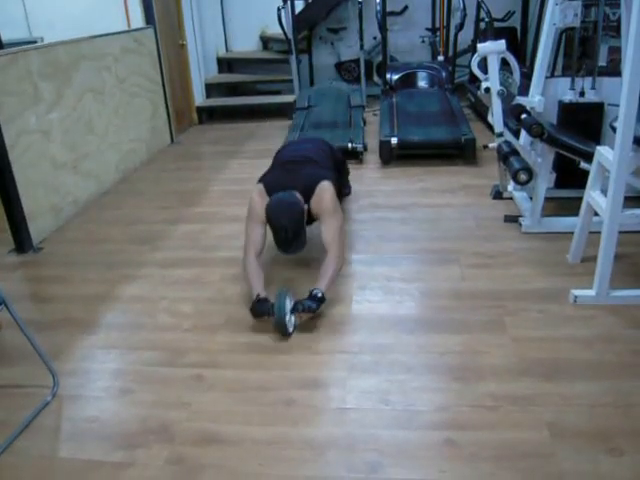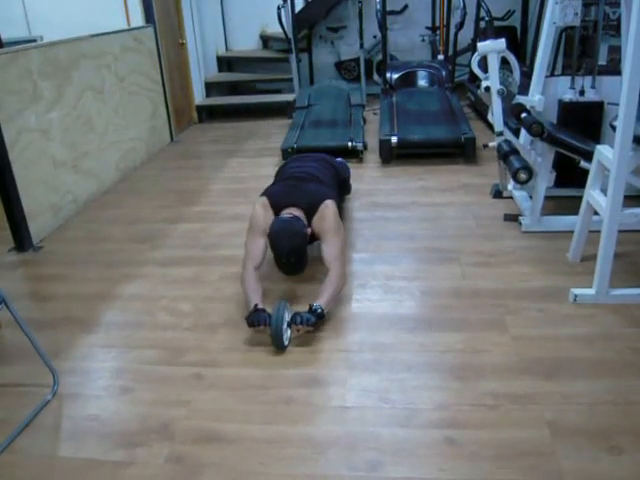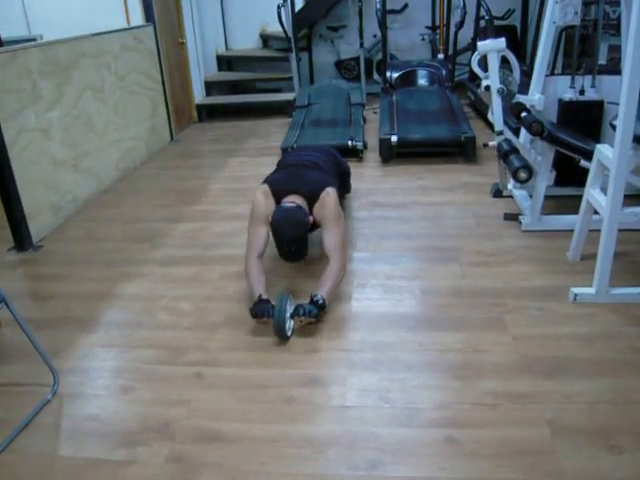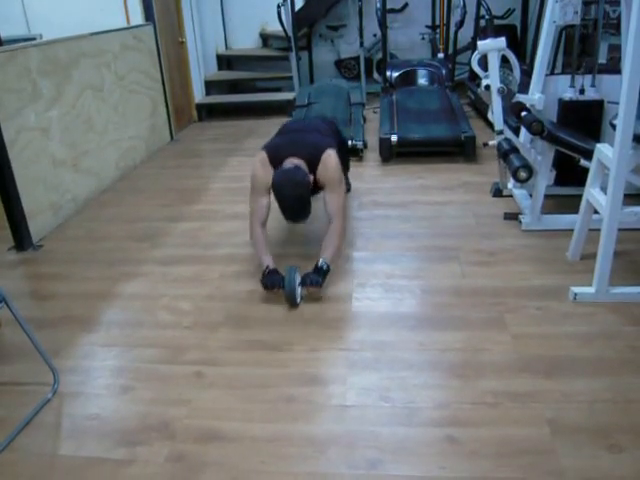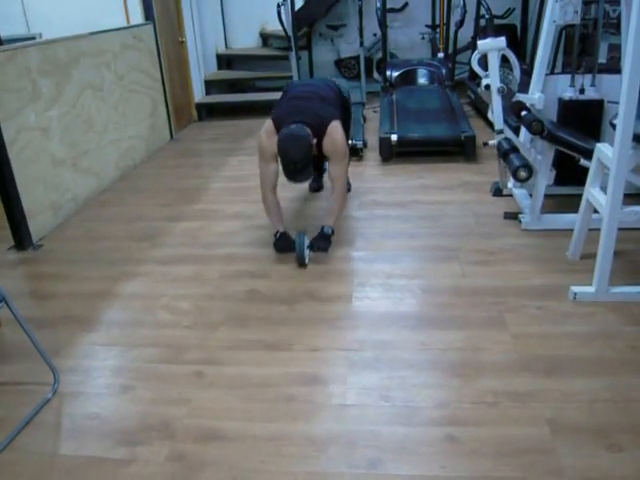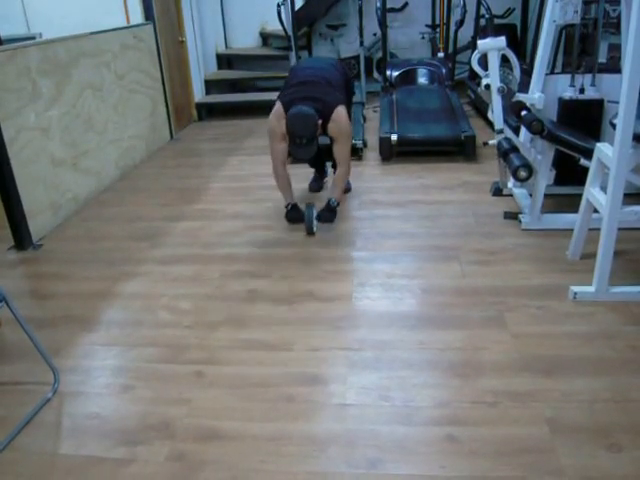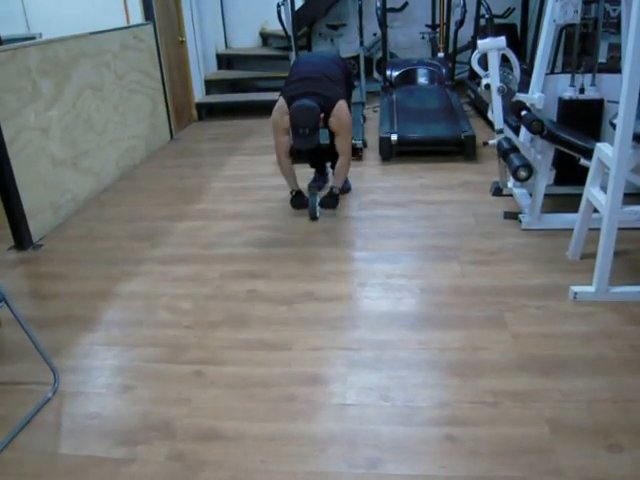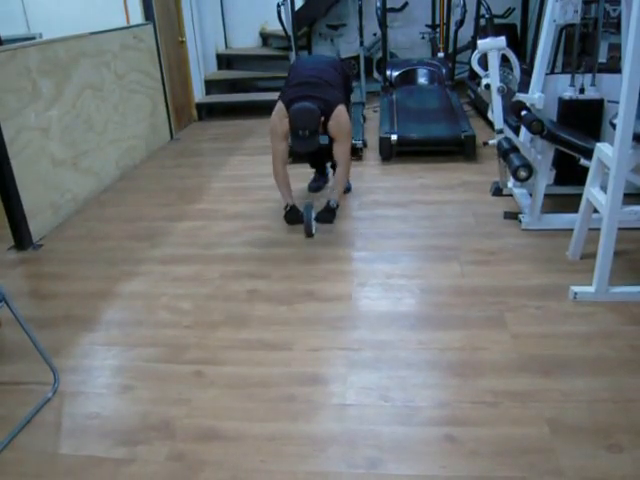
dt=0.3s
person 1, frame 1
left shoulder: (323, 193)
right shoulder: (260, 197)
left elbow: (335, 252)
right elbow: (251, 254)
left wrist: (316, 295)
right wrist: (259, 298)
left hip: (325, 151)
right hip: (287, 152)
person 1, frame 2
left shoulder: (325, 212)
right shoulder: (263, 210)
left elbow: (337, 270)
right elbow: (250, 267)
left wrist: (316, 310)
right wrist: (256, 308)
left hip: (329, 167)
left ankle: (342, 165)
person 1, frame 3
left shoulder: (326, 199)
right shoulder: (264, 198)
left elbow: (337, 259)
right elbow: (253, 256)
left wrist: (317, 302)
right wrist: (261, 299)
left hip: (329, 158)
right hip: (291, 159)
person 1, frame 4
left shoulder: (328, 162)
right shoulder: (263, 167)
left elbow: (337, 222)
right elbow: (257, 225)
left wrist: (322, 268)
right wrist: (269, 269)
left hip: (329, 129)
left ankle: (342, 177)
person 1, frame 5
left shoulder: (333, 133)
right shoulder: (268, 135)
left elbow: (339, 189)
right elbow: (268, 190)
left wrist: (326, 232)
right wrist: (280, 233)
left hip: (333, 92)
left knee: (339, 157)
right ankle: (318, 171)
person 1, frame 6
left shoulder: (338, 118)
right shoulder: (277, 118)
left elbow: (344, 165)
right elbow: (279, 166)
left wrist: (332, 204)
right wrist: (290, 205)
left knee: (341, 140)
right ankle: (319, 171)
person 1, frame 7
left shoulder: (339, 111)
right shoulder: (281, 112)
left elbow: (345, 155)
right elbow: (283, 155)
left wrist: (334, 191)
right wrist: (295, 191)
left knee: (338, 135)
right knee: (300, 144)
left ankle: (336, 171)
right ankle: (320, 171)
person 1, frame 8
left shoulder: (338, 116)
right shoulder: (280, 116)
left elbow: (343, 164)
right elbow: (279, 165)
left wrist: (332, 205)
right wrist: (289, 206)
left knee: (339, 138)
right knee: (298, 146)
left ankle: (334, 174)
right ankle: (320, 171)
